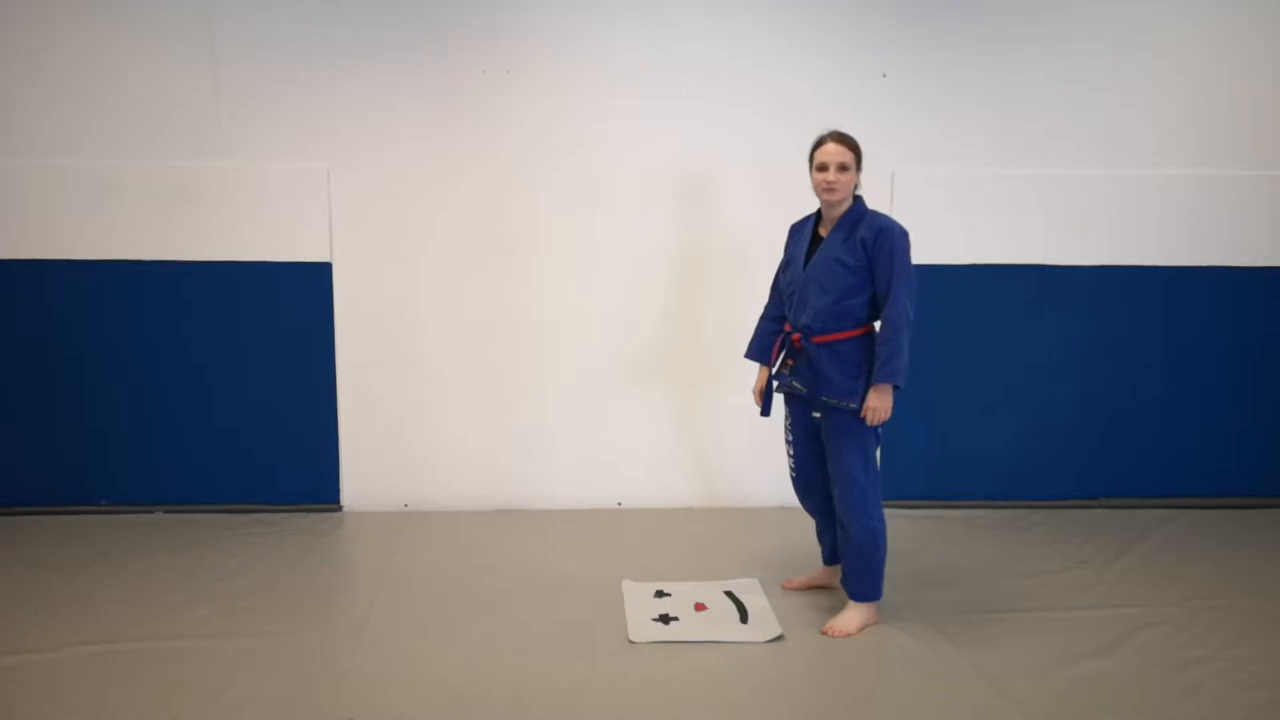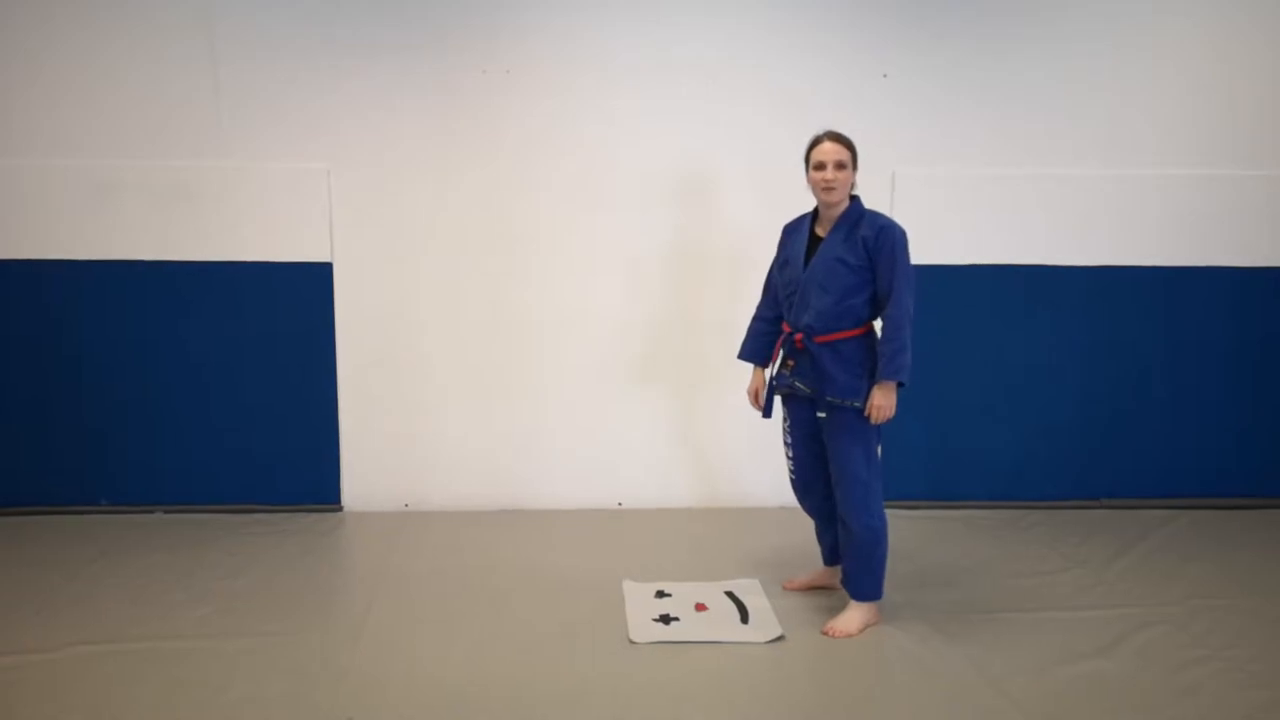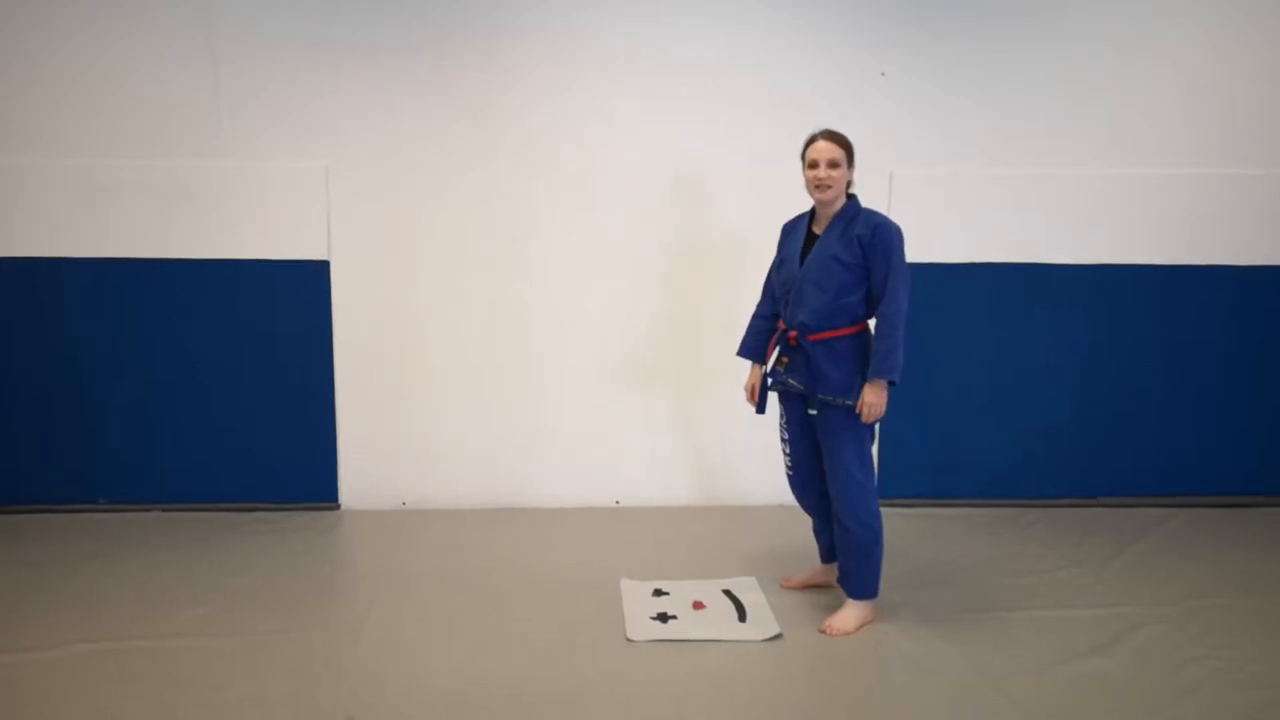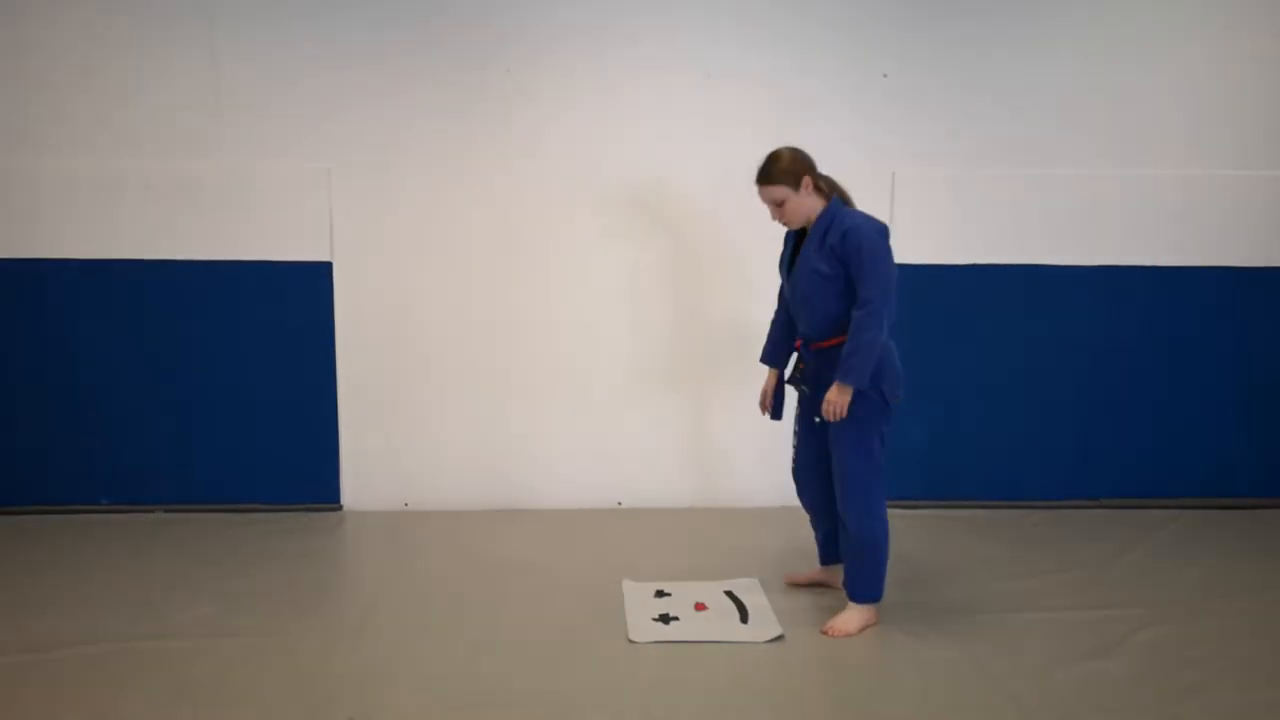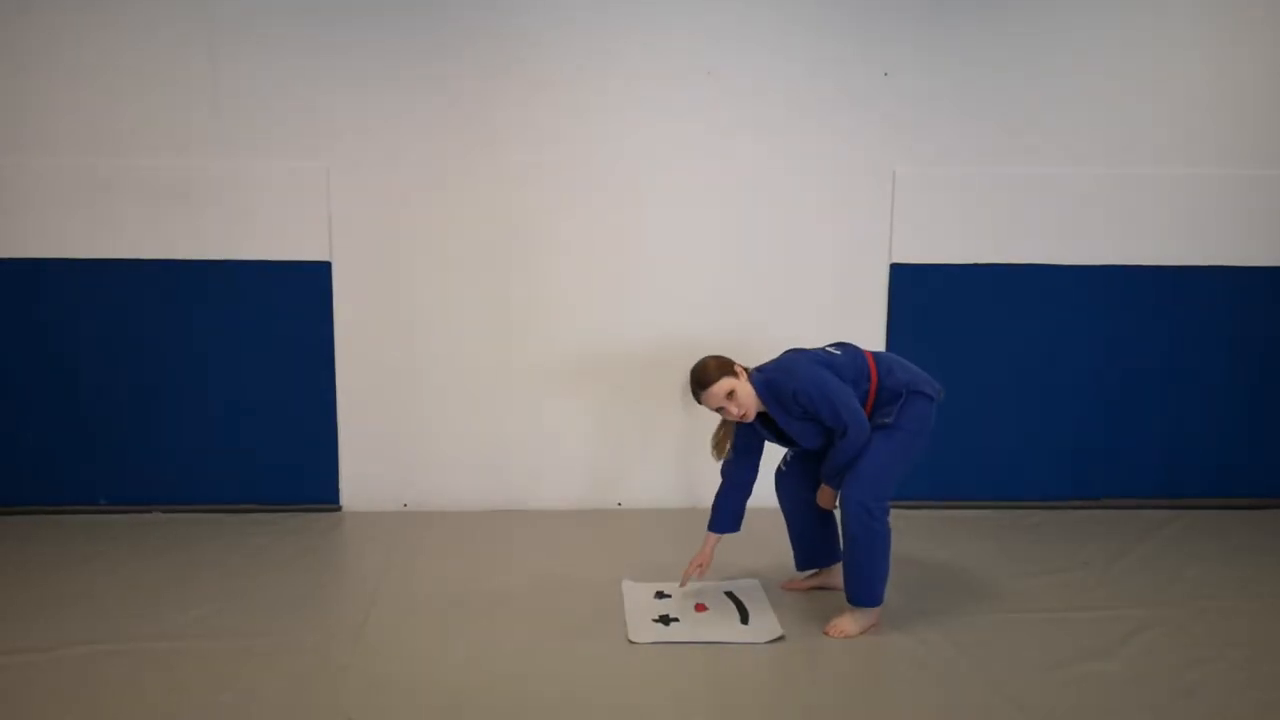
dt=1s
person 1, frame 1
left shoulder: (881, 233)
right shoulder: (800, 232)
left elbow: (896, 314)
right elbow: (778, 302)
left wrist: (884, 384)
right wrist: (765, 363)
left hip: (849, 377)
right hip: (803, 373)
left knee: (854, 489)
right knee: (811, 481)
left ankle: (865, 600)
right ankle: (834, 566)
person 1, frame 2
left shoulder: (880, 233)
right shoulder: (794, 232)
left elbow: (897, 312)
right elbow: (772, 303)
left wrist: (887, 382)
right wrist: (760, 365)
left hip: (849, 374)
right hip: (800, 372)
left knee: (856, 487)
right knee: (810, 481)
left ankle: (865, 600)
right ankle: (834, 566)
person 1, frame 3
left shoulder: (875, 231)
right shoulder: (793, 231)
left elbow: (890, 311)
right elbow: (771, 300)
left wrist: (879, 380)
right wrist: (758, 362)
left hip: (843, 373)
right hip: (796, 370)
left knee: (849, 484)
right knee: (808, 479)
left ankle: (861, 598)
right ankle: (831, 564)
person 1, frame 4
left shoulder: (858, 232)
right shoulder: (797, 239)
left elbow: (873, 311)
right elbow: (788, 310)
left wrist: (846, 382)
right wrist: (775, 368)
left hip: (858, 378)
right hip: (817, 373)
left knee: (857, 486)
right knee: (810, 475)
left ankle: (864, 601)
right ankle: (834, 566)
person 1, frame 5
left shoulder: (795, 379)
right shoulder: (751, 420)
left elbow: (855, 429)
right elbow: (737, 478)
left wrist: (831, 483)
right wrist: (708, 547)
left hip: (905, 401)
right hip: (860, 405)
left knee: (859, 496)
right knee: (795, 477)
left ankle: (867, 607)
right ankle: (830, 569)
